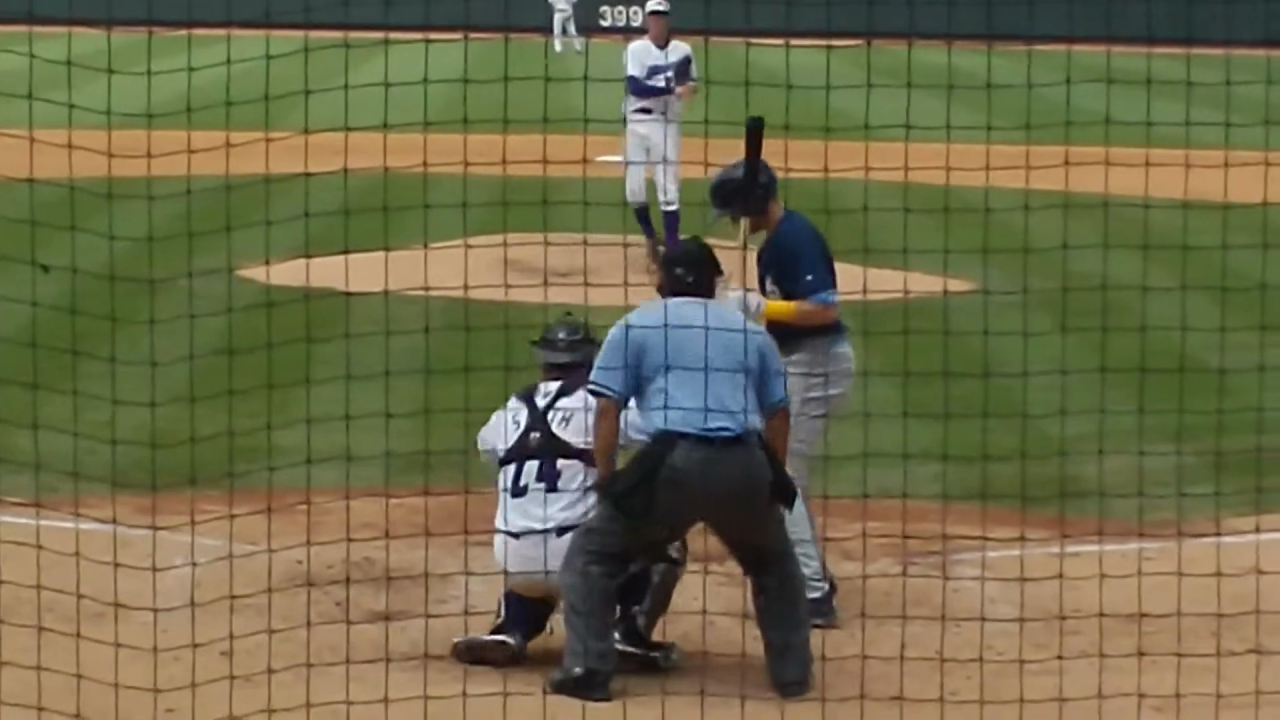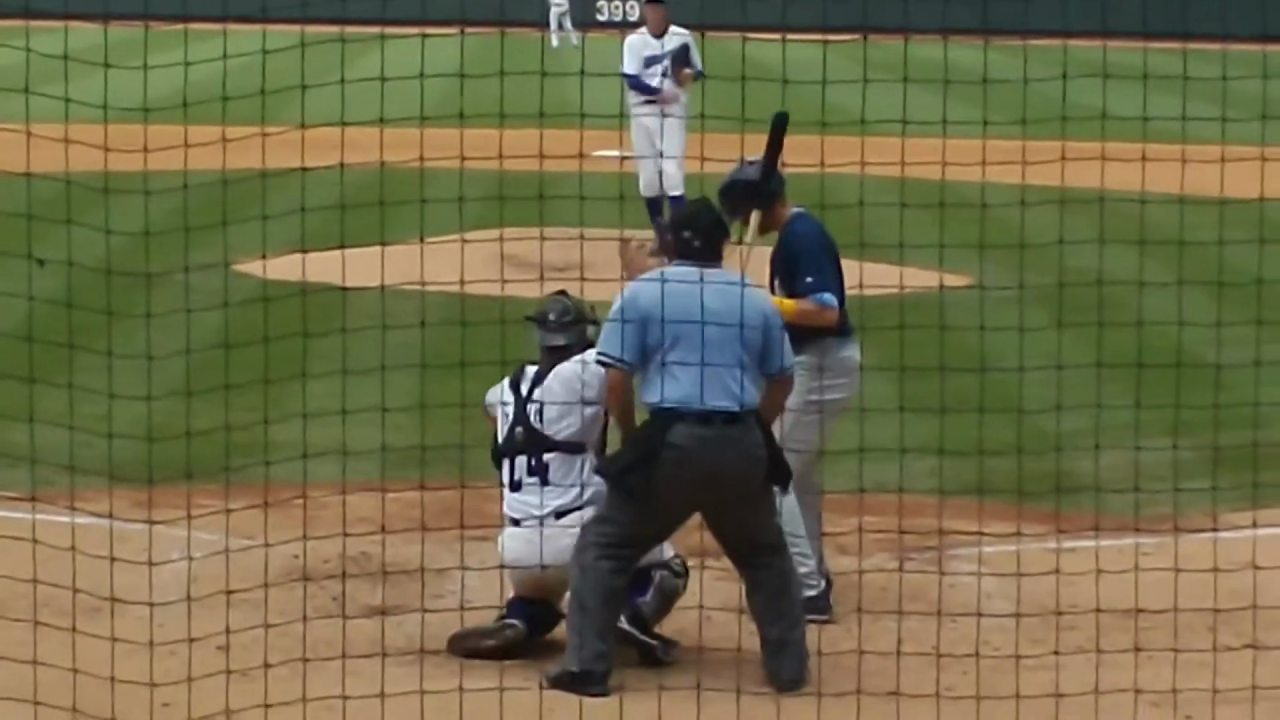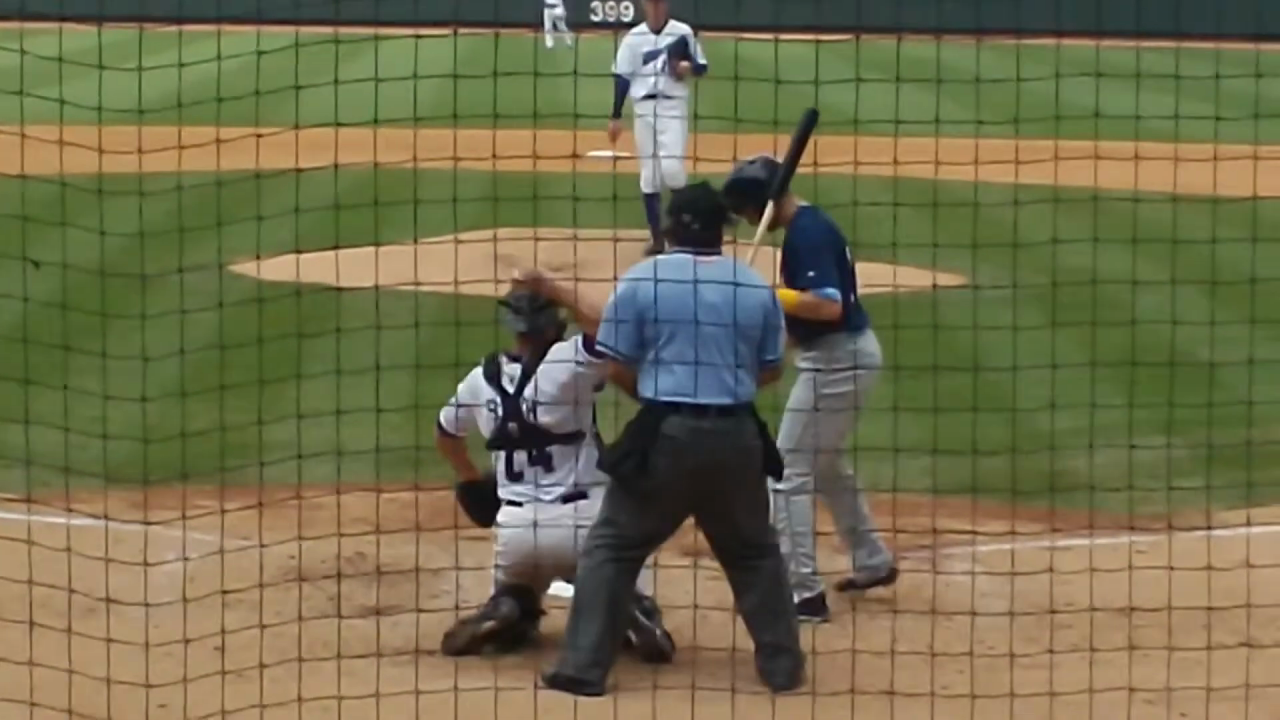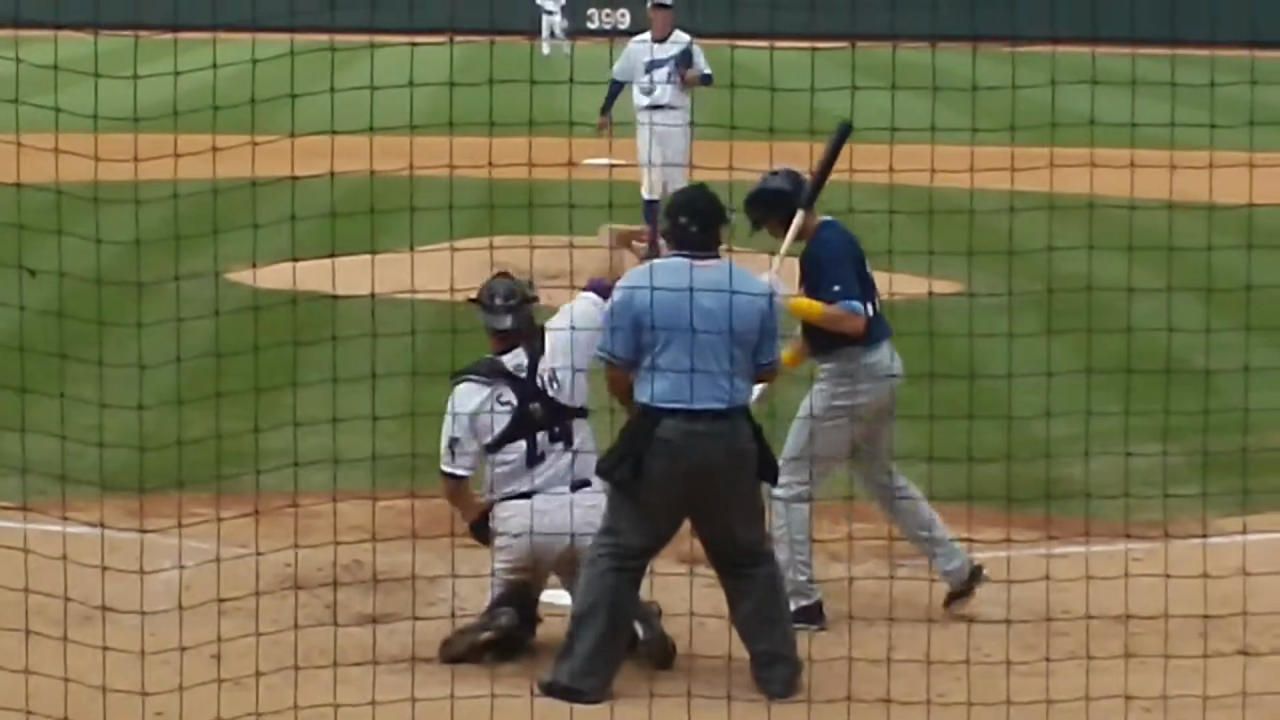
dt=0.2s
person 1, frame 1
left shoulder: (635, 324)
right shoulder: (752, 331)
left elbow: (608, 409)
right elbow: (778, 414)
left wrist: (606, 484)
right wrist: (770, 482)
left hip: (674, 464)
right hip: (743, 465)
left knee: (591, 554)
right knee: (774, 563)
left ankle: (586, 671)
right ankle: (792, 672)
person 1, frame 2
left shoulder: (640, 293)
right shoulder: (759, 300)
left elbow: (617, 380)
right elbow: (780, 382)
left wrist: (630, 439)
left hip: (672, 442)
right hip: (741, 443)
left knee: (601, 548)
right knee: (766, 556)
left ankle: (585, 666)
right ankle: (788, 665)
person 1, frame 3
left shoulder: (639, 280)
right shoulder: (758, 288)
left elbow: (617, 368)
right elbow: (770, 370)
left hip: (666, 433)
right hip: (736, 434)
left knee: (611, 549)
right knee: (755, 553)
left ankle: (581, 667)
right ankle: (783, 665)
person 1, frame 4
left shoulder: (637, 284)
right shoulder: (757, 290)
left elbow: (615, 374)
right elbow: (766, 371)
left hip: (660, 438)
right hip: (731, 439)
left knee: (616, 556)
right knee: (748, 558)
left ankle: (580, 676)
right ankle: (778, 672)
person 2, frame 1
left shoulder: (797, 236)
right shoulder: (771, 245)
left elbow: (827, 309)
left wrist: (760, 306)
left hip: (816, 365)
right hip: (795, 365)
right knee: (786, 474)
left ankle: (813, 597)
right ankle: (814, 578)
person 2, frame 2
left shoulder: (804, 238)
right shoulder: (791, 237)
left elbow: (826, 312)
left hip: (822, 365)
right hip: (812, 363)
right knee: (796, 470)
left ankle: (809, 594)
right ankle: (812, 574)
person 2, frame 3
left shoulder: (805, 233)
right shoulder: (811, 224)
left elbow: (828, 306)
left hip: (834, 360)
right hip: (848, 353)
left knee: (789, 475)
right knee: (827, 465)
left ankle: (805, 594)
right ankle: (872, 561)
person 2, frame 4
left shoulder: (826, 248)
right shoulder: (830, 239)
left elbow: (851, 320)
right elbow: (816, 328)
left wrist: (786, 301)
left hip: (850, 375)
right hip: (877, 367)
left knee: (790, 484)
right knee: (882, 477)
left ankle: (801, 601)
right ankle: (956, 567)
person 3, frame 1
left shoulder: (510, 411)
left elbow: (486, 446)
left hip: (516, 563)
right knee: (668, 546)
left ankle: (508, 631)
right ankle: (631, 633)
person 3, frame 2
left shoulder: (508, 387)
right shoulder: (582, 372)
left elbow: (491, 405)
left hip: (519, 549)
right hip: (580, 536)
left knee: (536, 604)
right knee: (670, 568)
left ankle: (514, 624)
right ankle: (635, 616)
person 3, frame 3
left shoulder: (482, 379)
right shoulder: (565, 363)
left elbow: (445, 433)
left wrist: (472, 478)
left hip: (515, 529)
right hip: (582, 521)
left knee: (515, 610)
right knee: (629, 606)
left ankle: (503, 611)
right ankle: (632, 618)
person 3, frame 4
left shoulder: (469, 390)
right shoulder: (562, 342)
left elbow: (454, 483)
right elbow: (602, 289)
left wrist: (476, 515)
left hip: (515, 521)
right hip: (584, 512)
left knee: (512, 614)
left ankle: (502, 620)
right ankle: (632, 621)
person 4, frame 1
left shoulder: (683, 50)
right shoulder: (635, 48)
left elbow: (689, 84)
right elbow: (634, 87)
left wrist: (691, 87)
right wrist: (673, 91)
left hip: (666, 125)
right hip: (637, 123)
left knee: (669, 192)
right knee: (634, 192)
right ankle: (651, 236)
person 4, frame 2
left shoulder: (683, 37)
right shoulder: (634, 40)
left elbow: (698, 72)
right elbow: (631, 81)
left wrist: (690, 75)
right wrist: (659, 93)
left hip: (672, 114)
right hip: (641, 114)
left knee: (672, 177)
right knee: (647, 182)
right ankle: (661, 236)
person 4, frame 3
left shoulder: (682, 32)
right shoulder: (633, 37)
left elbow: (702, 68)
right elbow: (622, 78)
left wrist: (688, 68)
right wrist: (616, 117)
left hip: (673, 108)
right hip: (643, 110)
left knee: (672, 168)
right knee: (648, 176)
right ankle: (657, 237)
person 4, frame 4
left shoulder: (685, 42)
right shoulder: (636, 45)
left elbow: (708, 77)
right elbow: (618, 80)
left wrist: (696, 77)
right wrist: (605, 112)
left hip: (676, 117)
right hip: (646, 118)
left knee: (676, 180)
right knee: (651, 183)
right ankle: (653, 244)
